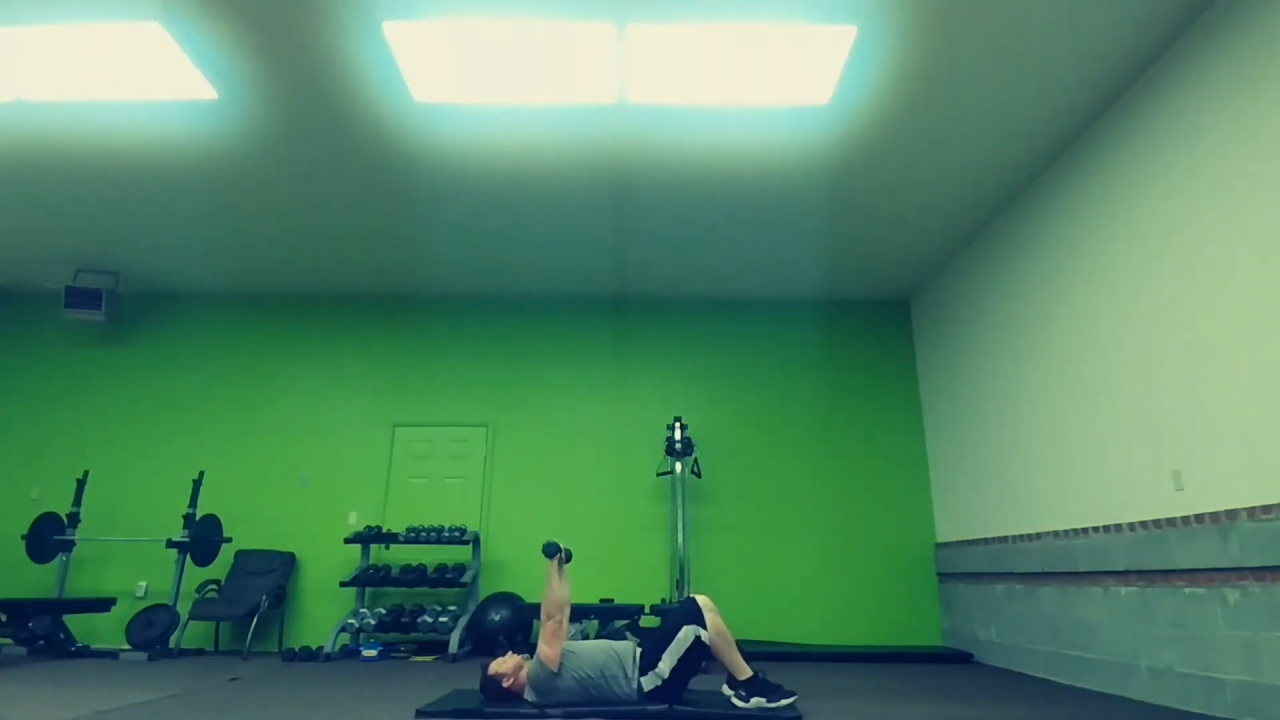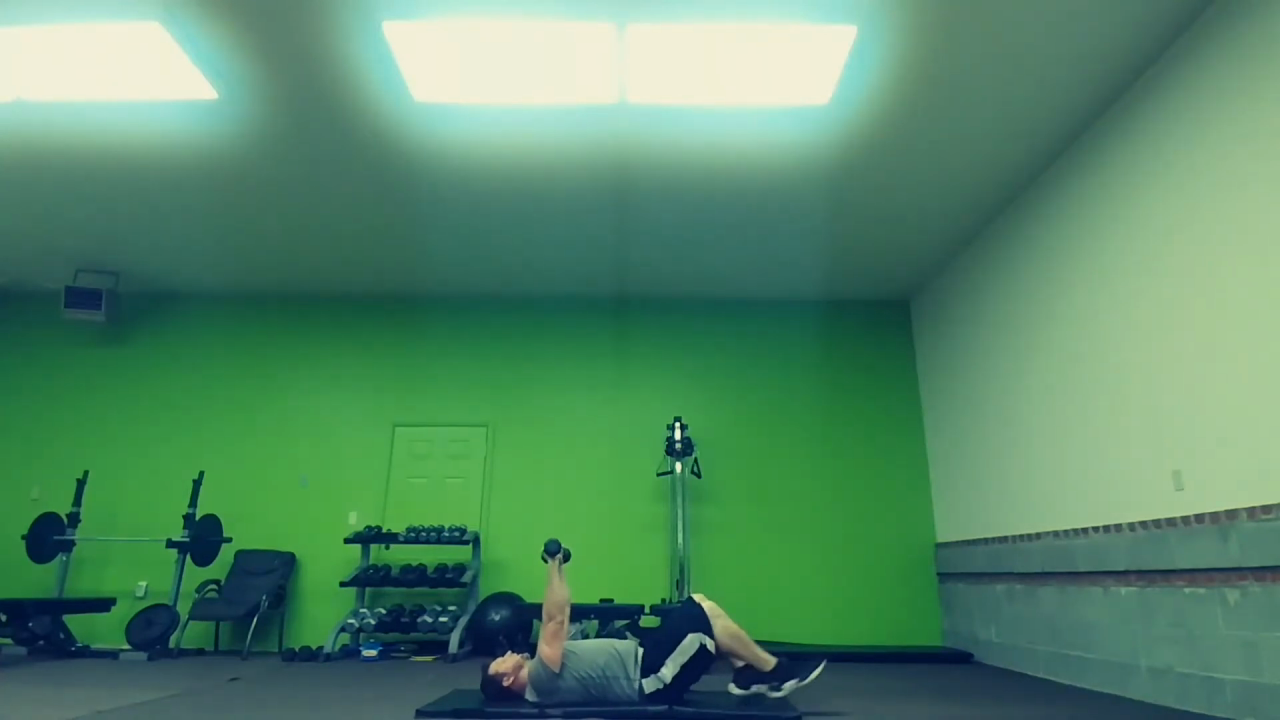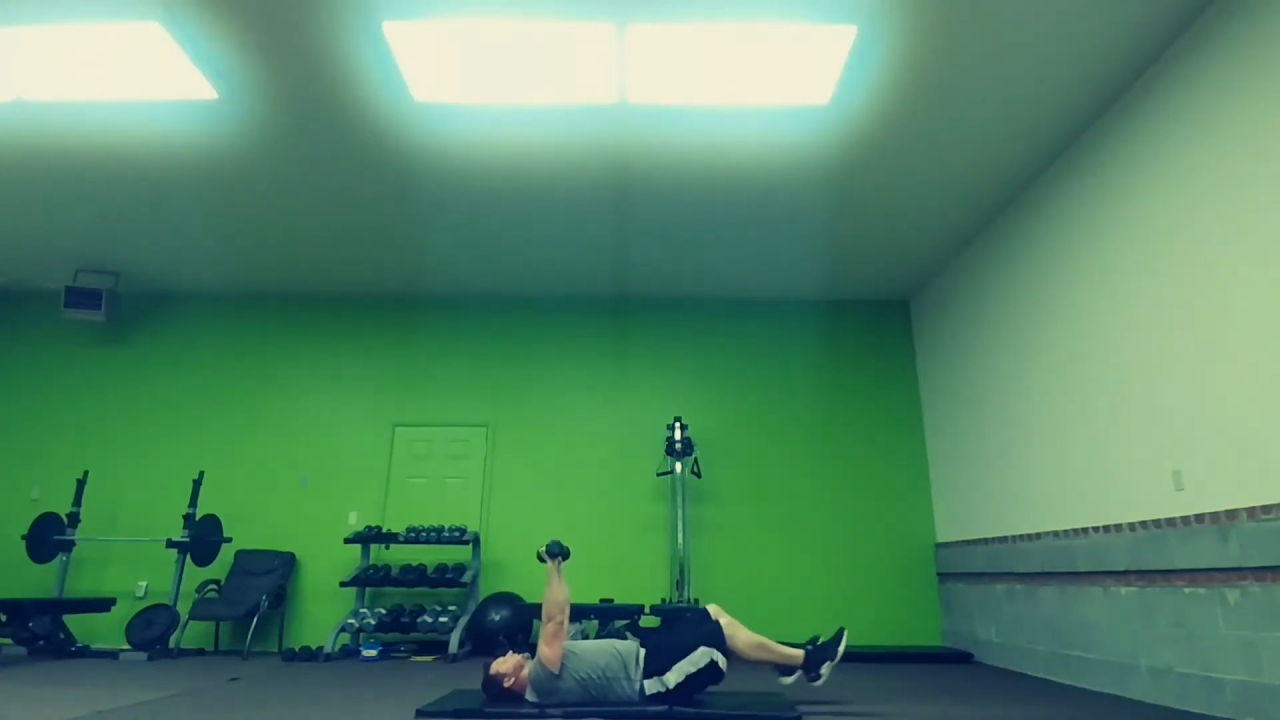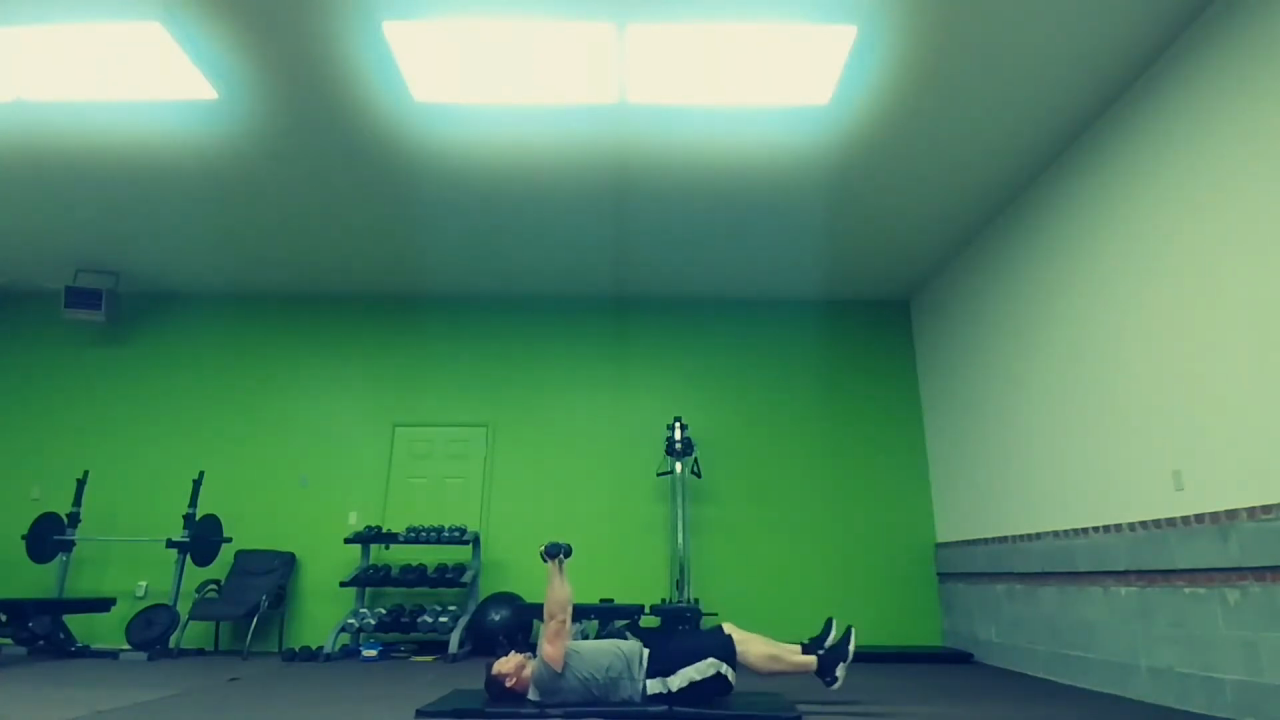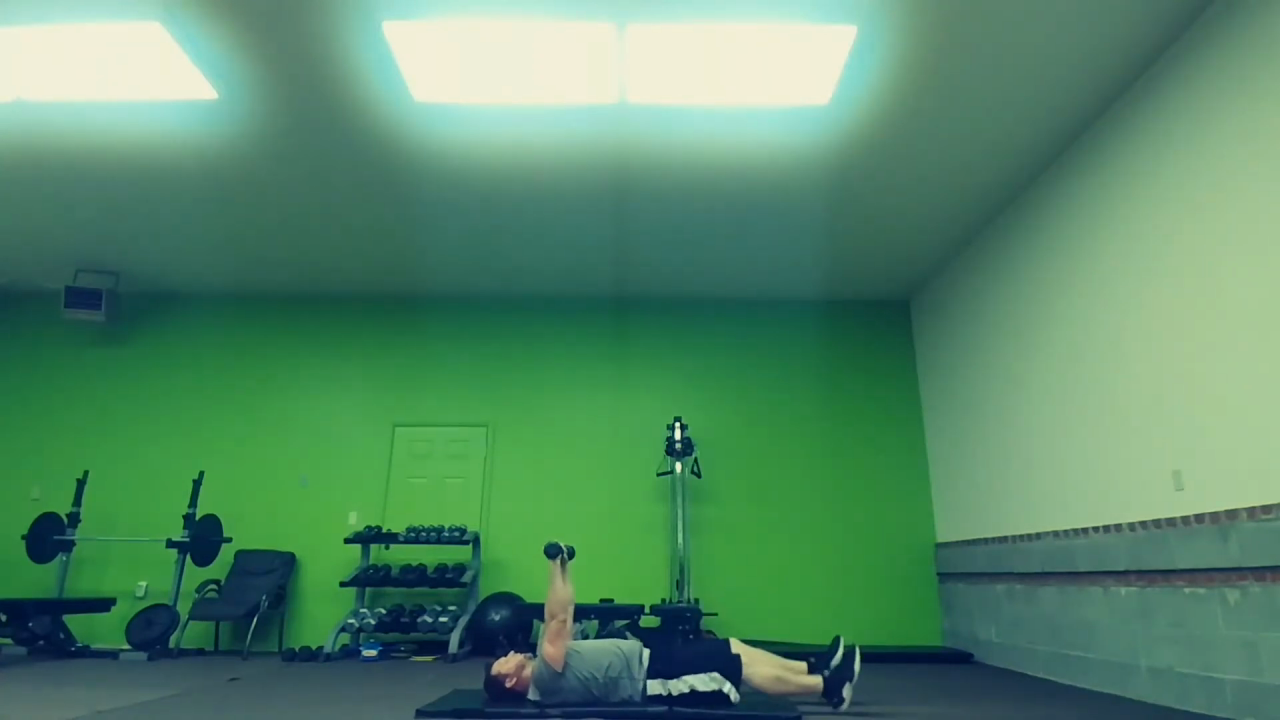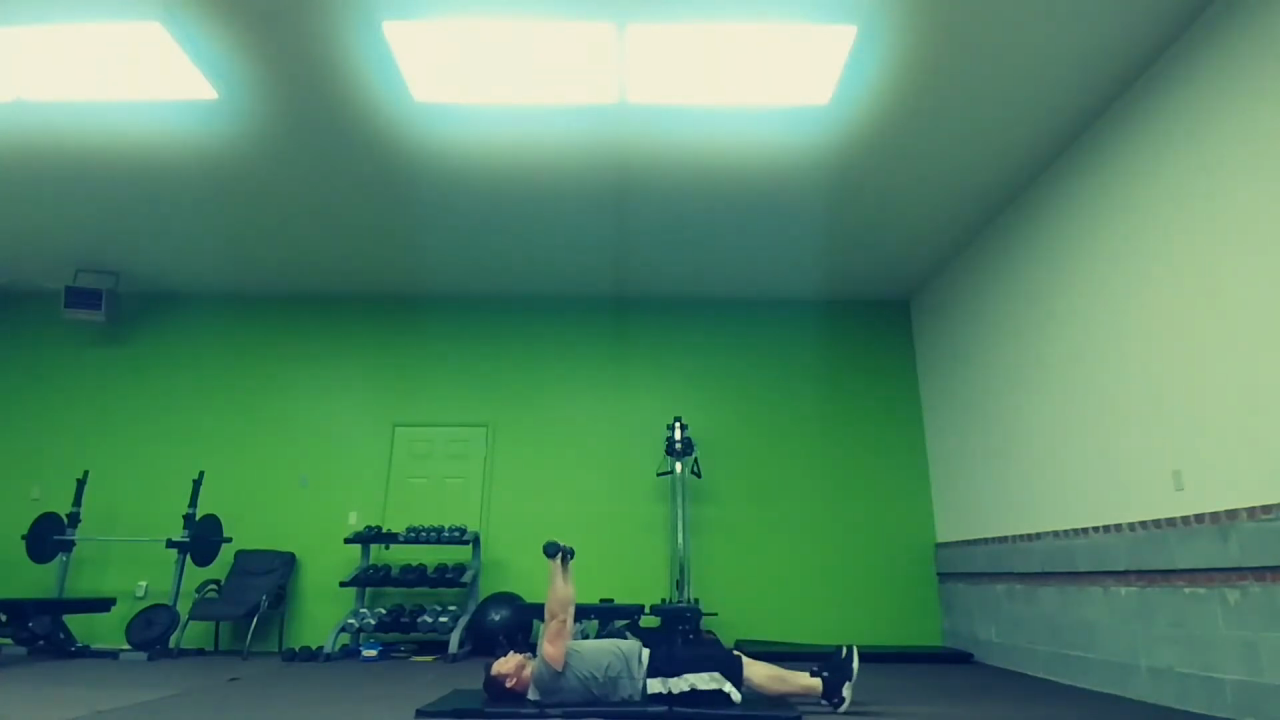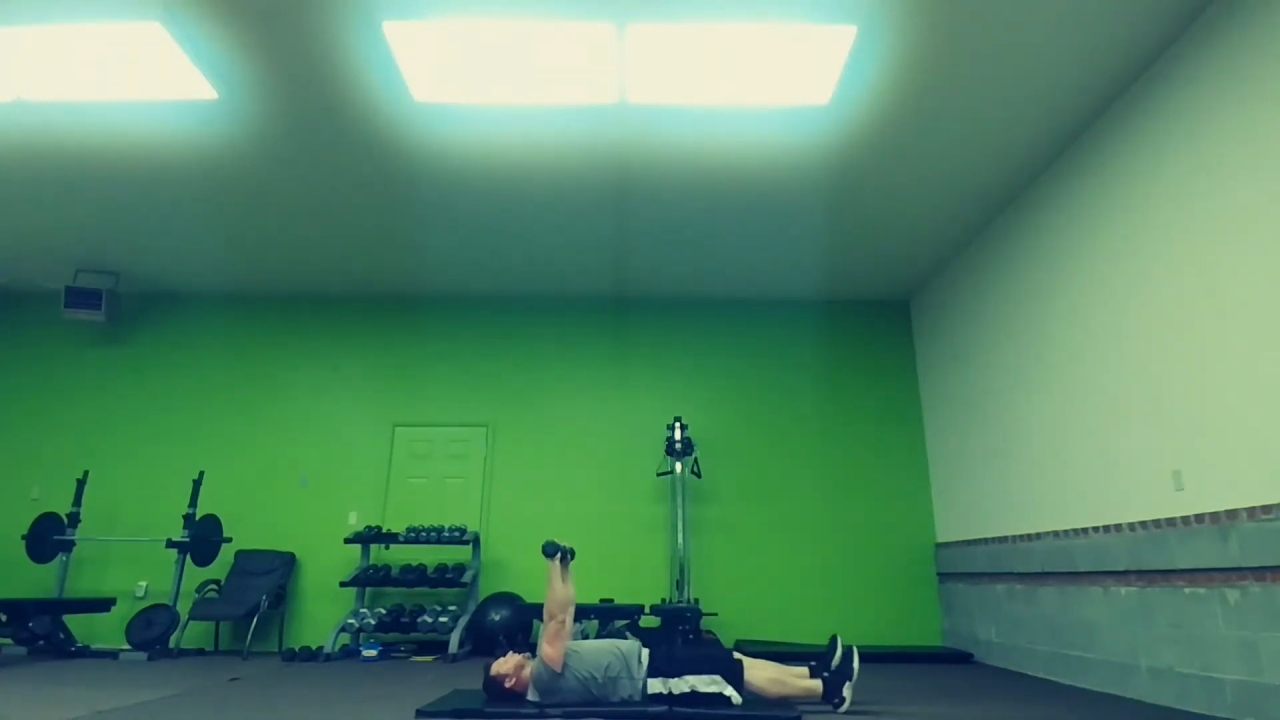
dt=0.2s
person 1, frame 1
left shoulder: (542, 672)
right shoulder: (540, 680)
left elbow: (562, 617)
right elbow: (553, 619)
left wrist: (561, 568)
right wrist: (552, 566)
left hip: (639, 663)
right hip: (646, 680)
left knee: (697, 607)
right knee: (699, 608)
left ankle: (740, 680)
right ankle: (749, 684)
person 1, frame 2
left shoulder: (543, 672)
right shoulder: (541, 679)
left elbow: (559, 619)
right elbow: (555, 620)
left wrist: (560, 568)
right wrist: (553, 566)
left hip: (640, 660)
right hip: (646, 680)
left knee: (698, 604)
right knee: (704, 614)
left ankle: (747, 673)
right ankle: (773, 671)
person 1, frame 3
left shoulder: (545, 670)
right shoulder: (542, 680)
left elbow: (560, 619)
right elbow: (554, 621)
left wrist: (559, 568)
right wrist: (551, 567)
left hip: (643, 660)
right hip: (647, 680)
left knee: (712, 615)
right knee: (720, 634)
left ankle: (792, 659)
right ankle: (809, 662)
person 1, frame 4
left shoulder: (548, 671)
right shoulder: (545, 680)
left elbow: (563, 616)
right elbow: (555, 619)
left wrist: (561, 568)
right wrist: (552, 567)
left hip: (647, 662)
right hip: (649, 682)
left knee: (727, 634)
right knee: (732, 649)
left ankle: (808, 652)
right ankle: (823, 665)
person 1, frame 5
left shoulder: (548, 671)
right shoulder: (545, 679)
left elbow: (565, 615)
right elbow: (556, 619)
left wrist: (564, 568)
right wrist: (554, 566)
left hip: (648, 663)
right hip: (649, 682)
left knee: (734, 650)
right knee: (741, 669)
left ankle: (813, 670)
right ankle: (830, 687)
person 1, frame 6
left shoulder: (545, 671)
right shoulder: (544, 679)
left elbow: (566, 615)
right elbow: (557, 619)
left wrist: (566, 568)
right wrist: (555, 566)
left hip: (647, 663)
right hip: (648, 681)
left knee: (734, 661)
right knee: (739, 670)
left ankle: (819, 677)
right ankle: (828, 689)
person 1, frame 7
left shoulder: (546, 670)
right shoulder: (544, 679)
left elbow: (566, 615)
right elbow: (555, 619)
left wrist: (565, 569)
right wrist: (553, 565)
left hip: (647, 662)
right hip: (648, 681)
left knee: (735, 663)
right knee: (740, 673)
left ankle: (815, 675)
right ankle: (830, 690)
